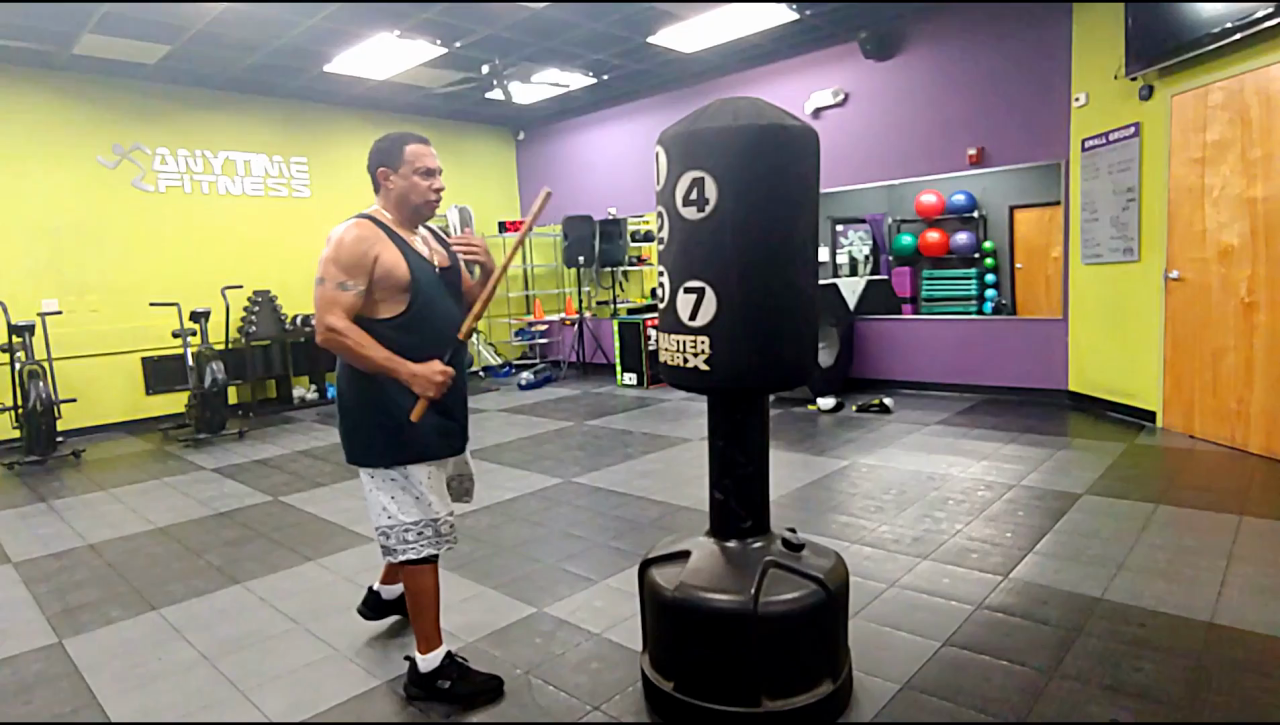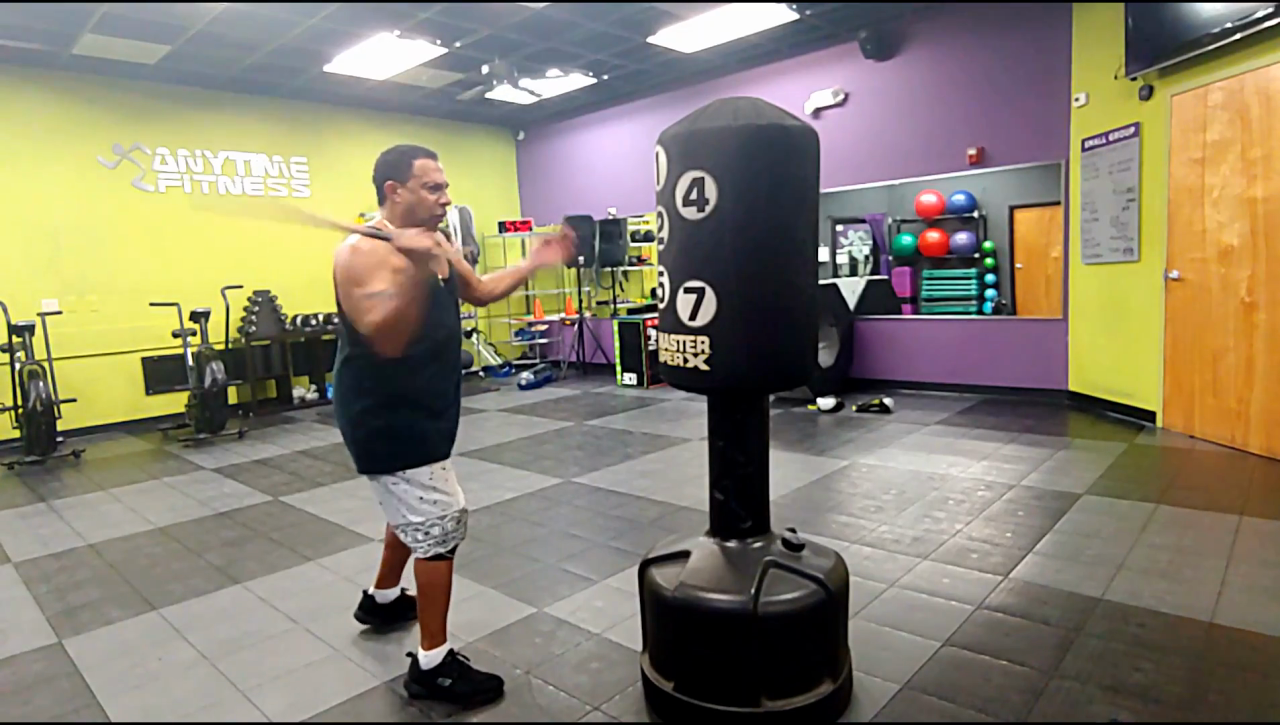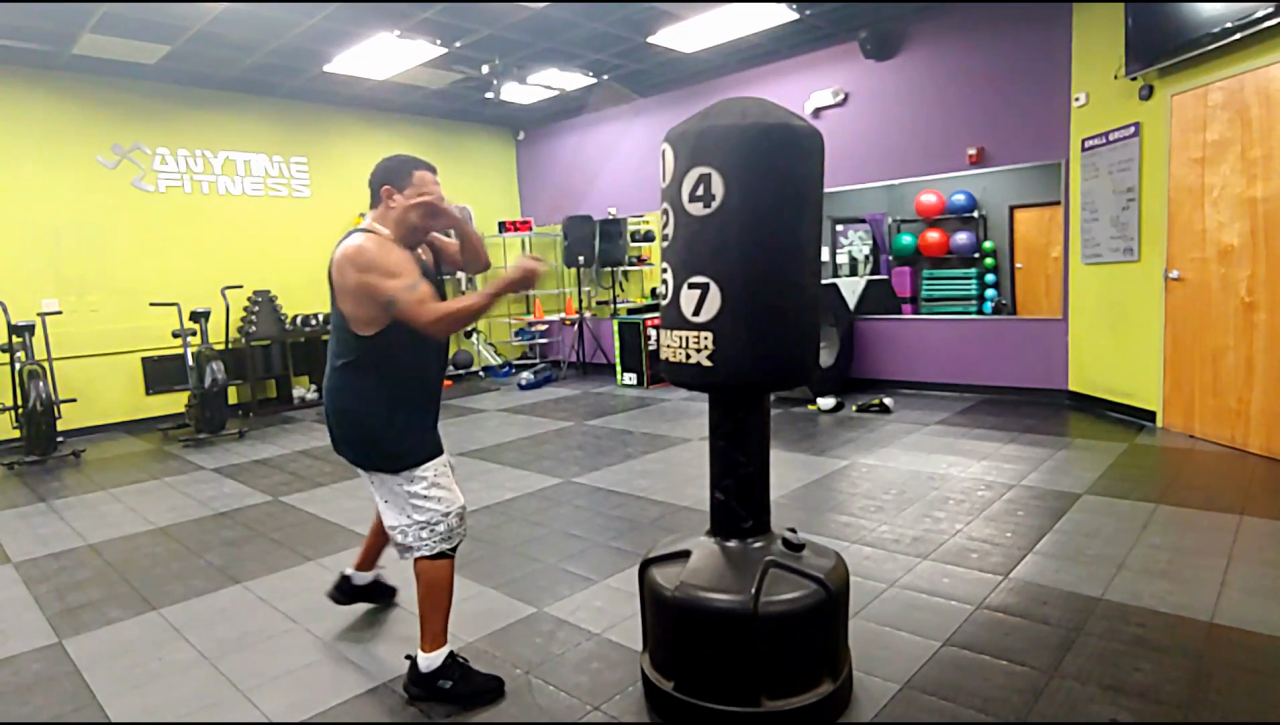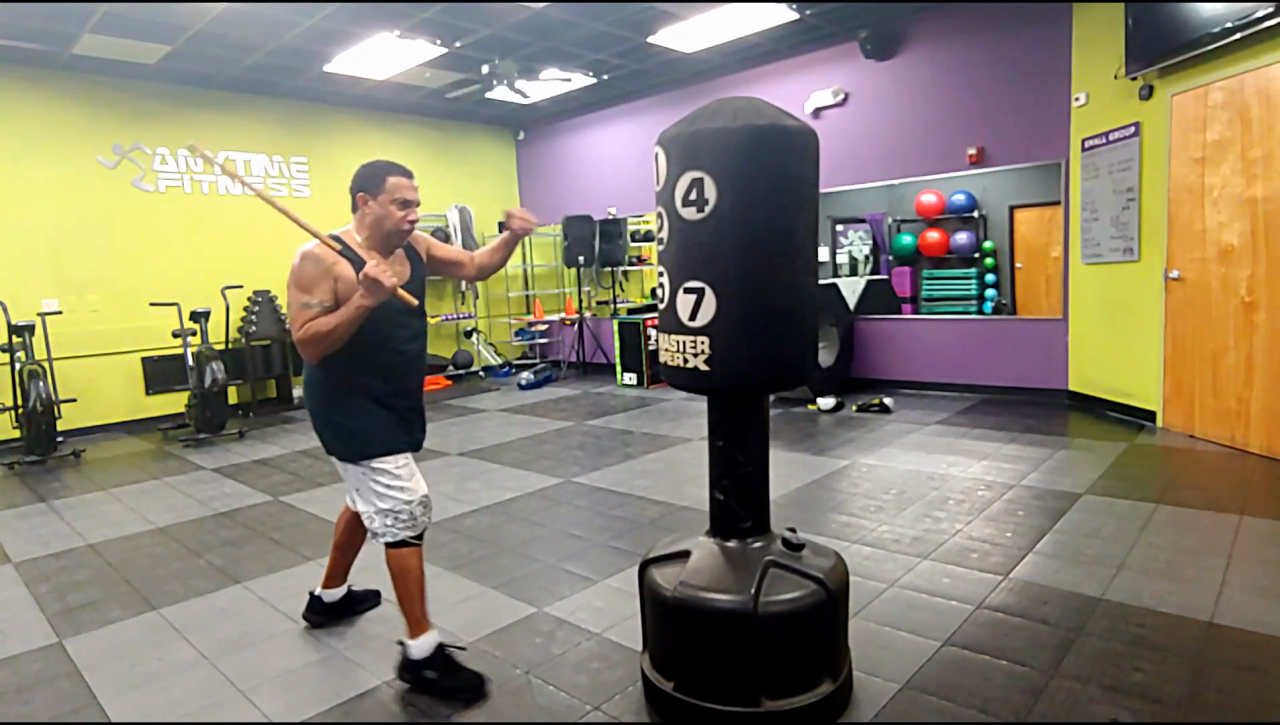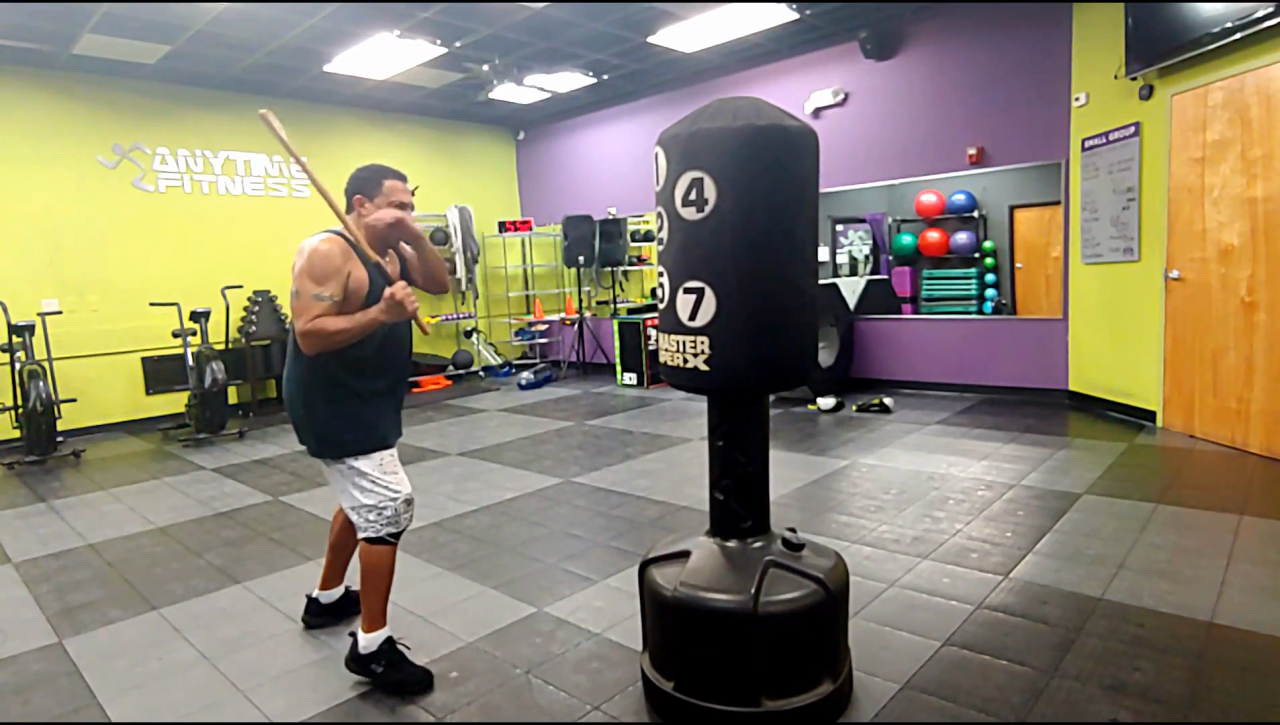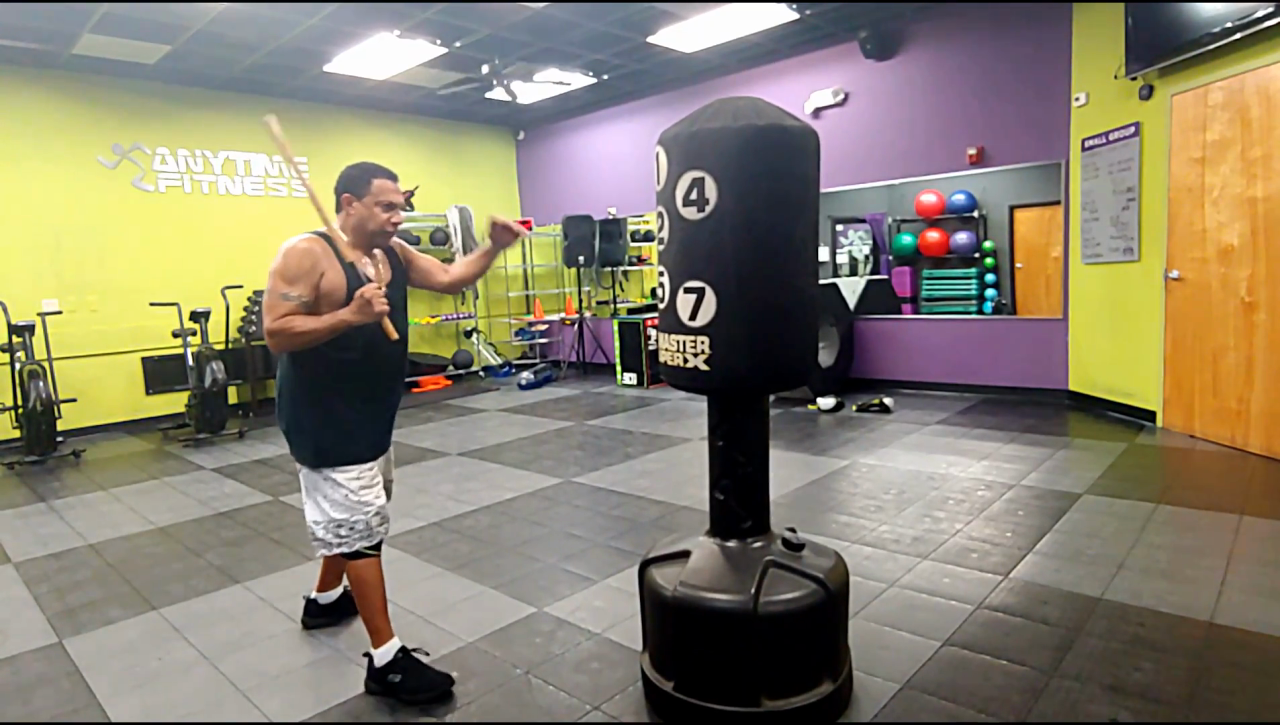
dt=0.2s
person 1, frame 1
left shoulder: (432, 237)
right shoulder: (356, 241)
left elbow: (462, 306)
right elbow: (331, 329)
left wrist: (485, 271)
right wrist: (409, 372)
left hip: (435, 407)
right hip: (387, 412)
left knee: (423, 515)
right knee: (422, 528)
left ankle: (389, 591)
right ankle: (430, 667)
person 1, frame 2
left shoulder: (428, 243)
right shoulder: (368, 254)
left elbow: (477, 287)
right elbow: (389, 342)
left wrist: (536, 262)
right wrist: (413, 274)
left hip: (417, 410)
right hip: (385, 418)
left knee: (415, 509)
right knee: (438, 521)
left ankle: (382, 597)
right ankle: (432, 664)
person 1, frame 3
left shoulder: (417, 242)
right shoulder: (365, 251)
left elbow: (473, 260)
right elbow: (436, 322)
left wrist: (452, 219)
right wrist: (508, 282)
left hip: (392, 407)
right hip: (377, 414)
left knee: (404, 501)
right knee: (437, 521)
left ankle: (360, 576)
right ankle: (432, 666)
person 1, frame 4
left shoulder: (415, 247)
right shoulder: (320, 258)
left elbow: (478, 268)
right elbow: (308, 345)
left wrist: (510, 237)
right wrist: (363, 301)
left hip: (390, 404)
right hip: (351, 407)
left knee: (371, 499)
right knee: (404, 510)
left ankle: (328, 596)
right ankle: (420, 651)
person 1, frame 5
left shoulder: (392, 250)
right shoulder: (328, 253)
left elbow: (439, 283)
right elbow: (309, 336)
left wrist: (415, 235)
right wrist: (380, 314)
left hip: (364, 403)
right hip: (335, 406)
left knee: (359, 503)
right knee: (387, 508)
left ankle: (327, 597)
right ankle: (371, 645)
person 1, frame 6
left shoulder: (392, 253)
right shoulder: (304, 254)
left elbow: (449, 278)
right elbow: (276, 334)
left wrist: (493, 246)
right wrist: (351, 315)
left hip: (368, 411)
right hip: (322, 415)
left knee: (354, 515)
right knee: (360, 523)
left ankle: (324, 598)
right ankle: (387, 660)
